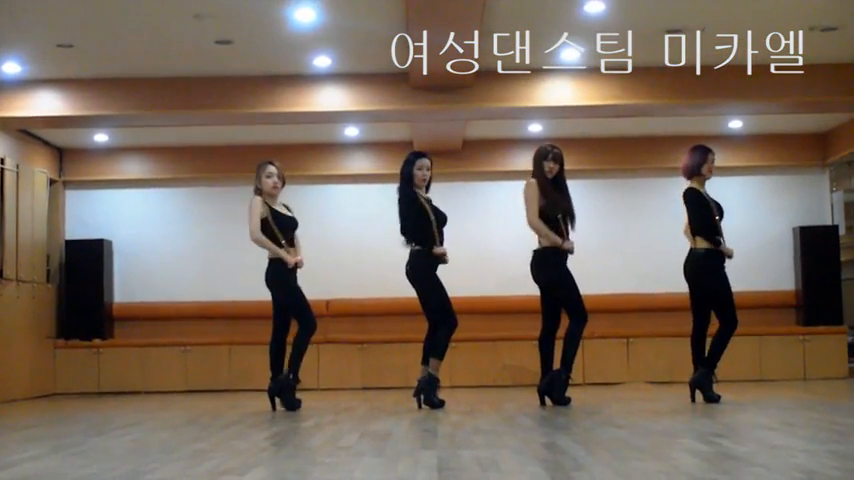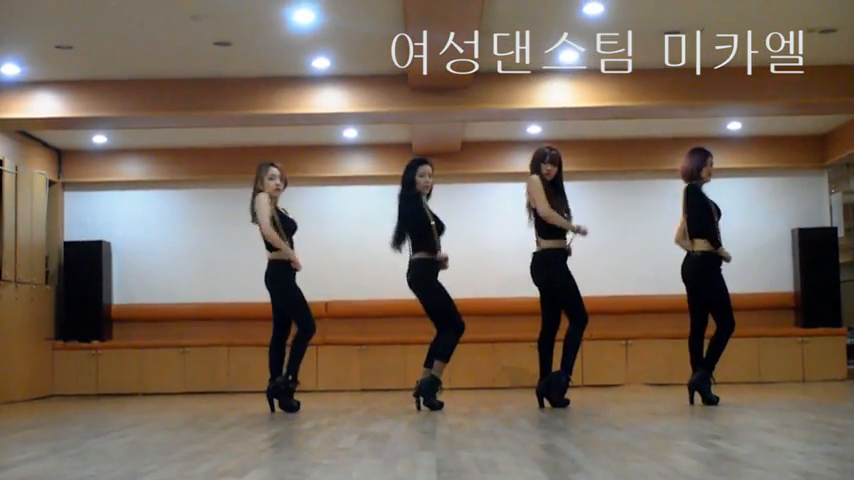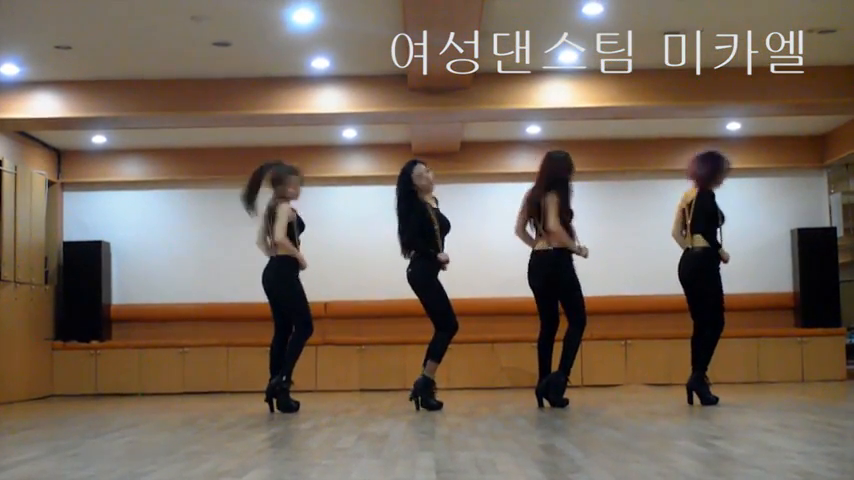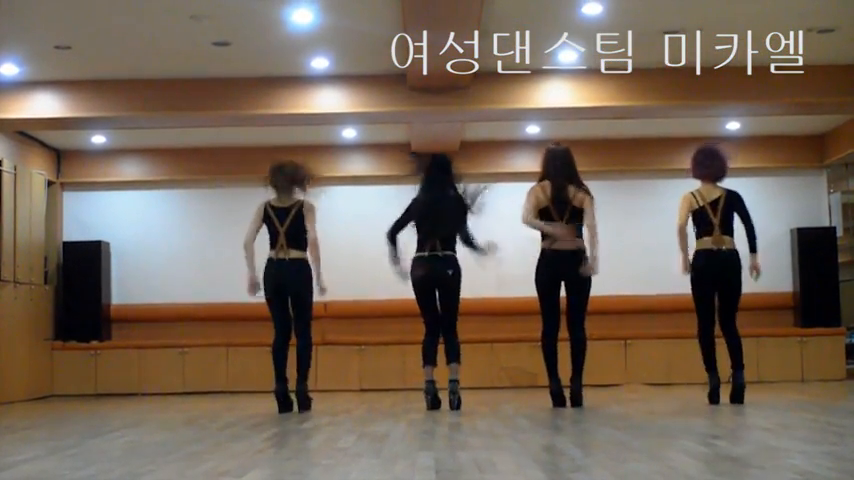
dt=0.7s
person 1, frame 1
left shoulder: (555, 190)
right shoulder: (533, 184)
left elbow: (557, 223)
right elbow: (533, 221)
left wrist: (565, 242)
right wrist: (561, 242)
left hip: (551, 261)
right hip: (548, 261)
left knee: (550, 323)
right knee: (579, 316)
left ankle: (547, 382)
right ankle: (562, 374)
person 1, frame 2
left shoulder: (553, 189)
right shoulder: (534, 181)
left elbow: (553, 224)
right elbow: (544, 212)
left wrist: (568, 229)
right wrist: (574, 227)
left hip: (548, 262)
right hip: (550, 261)
left knee: (550, 324)
right knee: (578, 317)
left ankle: (546, 384)
right ankle: (561, 377)
person 1, frame 3
left shoulder: (532, 194)
right shoulder: (554, 195)
left elbow: (520, 229)
right elbow: (554, 226)
right wrist: (578, 248)
left hip: (536, 264)
right hip: (558, 262)
left knee: (548, 324)
right knee: (577, 320)
left ankle: (545, 384)
right ankle: (559, 378)
person 1, frame 4
left shoulder: (538, 190)
right shoulder: (581, 192)
left elbow: (528, 218)
right elbow: (590, 223)
left wrist: (550, 229)
right wrist: (592, 257)
left hip: (549, 260)
right hip: (576, 260)
left knee: (550, 326)
right knee: (576, 325)
left ankle: (555, 385)
right ankle: (576, 385)
person 2, frame 1
left shoulder: (698, 193)
right shoulder: (693, 193)
right elbow: (703, 227)
right wrist: (723, 248)
left hip: (696, 262)
right hip: (706, 262)
left knee: (700, 323)
right knee: (728, 321)
left ankle: (701, 377)
right ankle: (704, 373)
person 2, frame 2
left shoulder: (690, 193)
right shoulder: (695, 190)
left elbow: (680, 238)
right elbow: (704, 227)
left wrist: (696, 249)
right wrist: (721, 250)
left hip: (693, 264)
right hip: (705, 264)
left knee: (698, 325)
right knee: (726, 322)
left ankle: (699, 378)
right ankle: (703, 375)
person 2, frame 3
left shoulder: (689, 195)
right shoulder: (707, 194)
left elbow: (677, 231)
right elbow: (705, 227)
right wrist: (720, 251)
left hip: (687, 262)
right hip: (704, 261)
left knee: (701, 324)
right knee: (715, 321)
left ankle: (697, 380)
right ankle: (699, 377)
person 2, frame 4
left shoulder: (690, 197)
right shoulder: (732, 196)
left elbow: (681, 228)
right elbow: (749, 225)
left wrist: (685, 258)
right wrist: (753, 257)
left hip: (703, 261)
right hip: (729, 259)
left knee: (705, 324)
right knee: (728, 323)
left ankle: (713, 378)
right ankle: (738, 376)
person 3, frame 1
left shoulder: (426, 200)
right shoulder: (409, 197)
left elbow: (436, 226)
right elbow: (407, 229)
left wrist: (439, 251)
right wrist: (432, 248)
left hip: (426, 266)
right hip: (421, 265)
left knee: (437, 323)
right knee: (447, 321)
left ankle: (424, 382)
right ankle: (430, 381)
person 3, frame 2
left shoulder: (420, 204)
right shoulder: (413, 201)
right elbow: (418, 228)
left wrist: (438, 258)
right wrist: (436, 254)
left hip: (424, 272)
right hip: (422, 273)
left knee: (445, 328)
right knee: (455, 325)
left ankle: (425, 383)
right ankle: (431, 382)
person 3, frame 3
left shoulder: (433, 204)
right shoulder: (416, 205)
right elbow: (412, 240)
left wrist: (438, 258)
right wrist: (437, 256)
left hip: (424, 270)
right hip: (423, 270)
left knee: (443, 326)
right knee: (448, 325)
left ankle: (424, 385)
right ankle: (425, 383)
person 3, frame 4
left shoulder: (420, 203)
right shoulder: (457, 202)
left elbow: (393, 232)
right elbow: (464, 238)
left wrist: (396, 260)
right wrist: (482, 249)
left hip: (421, 268)
right hip: (447, 267)
left knee: (431, 327)
right knee: (449, 327)
left ankle: (430, 386)
right ankle: (453, 385)
person 4, frame 1
left shoulder: (284, 207)
right shoulder: (258, 202)
left elbow: (293, 237)
right elbow: (255, 235)
left wrist: (298, 256)
right wrist: (284, 255)
left hip: (287, 272)
right hip: (278, 271)
left knee: (281, 330)
right knee: (308, 323)
left ankle: (278, 383)
right ankle: (288, 378)
person 4, frame 2
left shoulder: (278, 208)
right shoulder: (262, 199)
right elbow: (267, 231)
left wrist: (292, 256)
right wrist: (291, 255)
left hip: (283, 272)
right hip: (279, 272)
left knee: (281, 332)
right knee: (307, 326)
left ankle: (276, 385)
right ankle: (287, 381)
person 4, frame 3
left shoulder: (271, 207)
right shoulder: (285, 207)
left elbow: (263, 239)
right elbow: (279, 238)
right wrist: (299, 257)
left hip: (271, 272)
right hip: (285, 271)
left knee: (282, 331)
right knee: (304, 327)
left ankle: (275, 386)
right ankle: (282, 381)
person 4, frame 4
left shoulder: (264, 207)
right shoulder: (305, 206)
left elbow: (248, 242)
right elbow: (312, 240)
left wrist: (251, 275)
right wrist: (319, 275)
left hip: (273, 271)
right hip: (298, 270)
left knee: (281, 332)
right knee: (303, 332)
left ankle: (281, 389)
right ankle: (301, 389)
